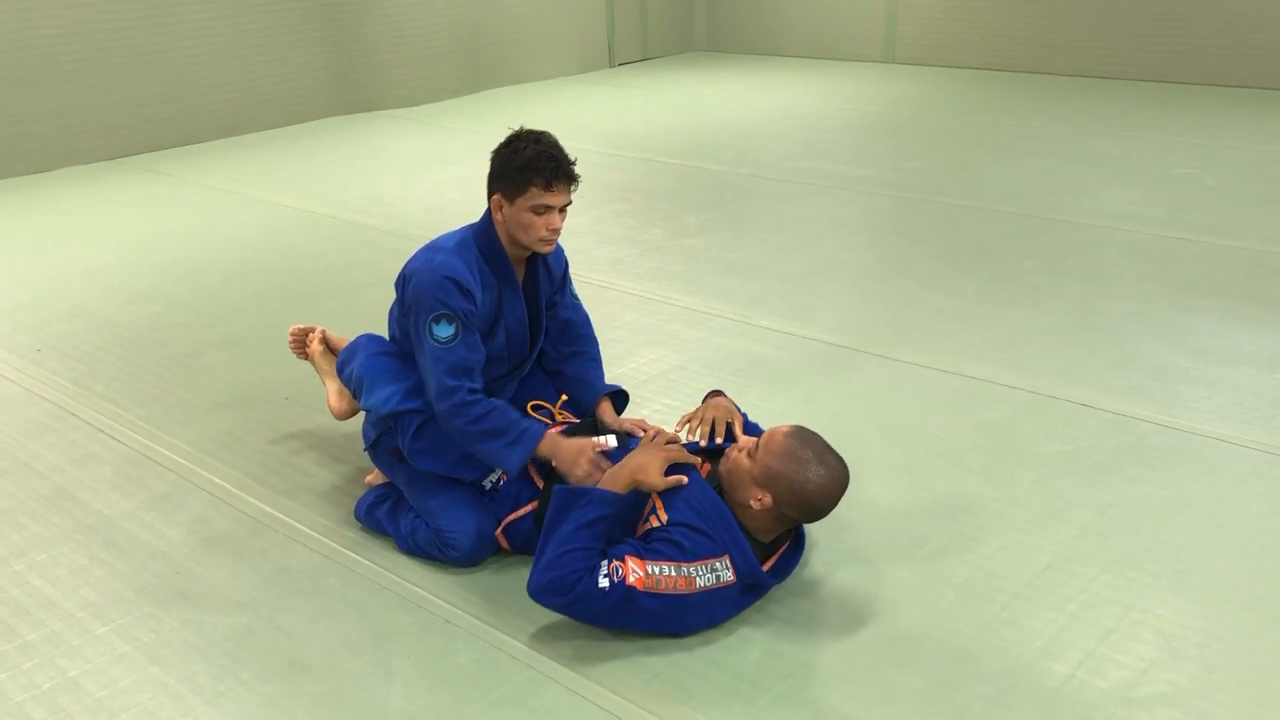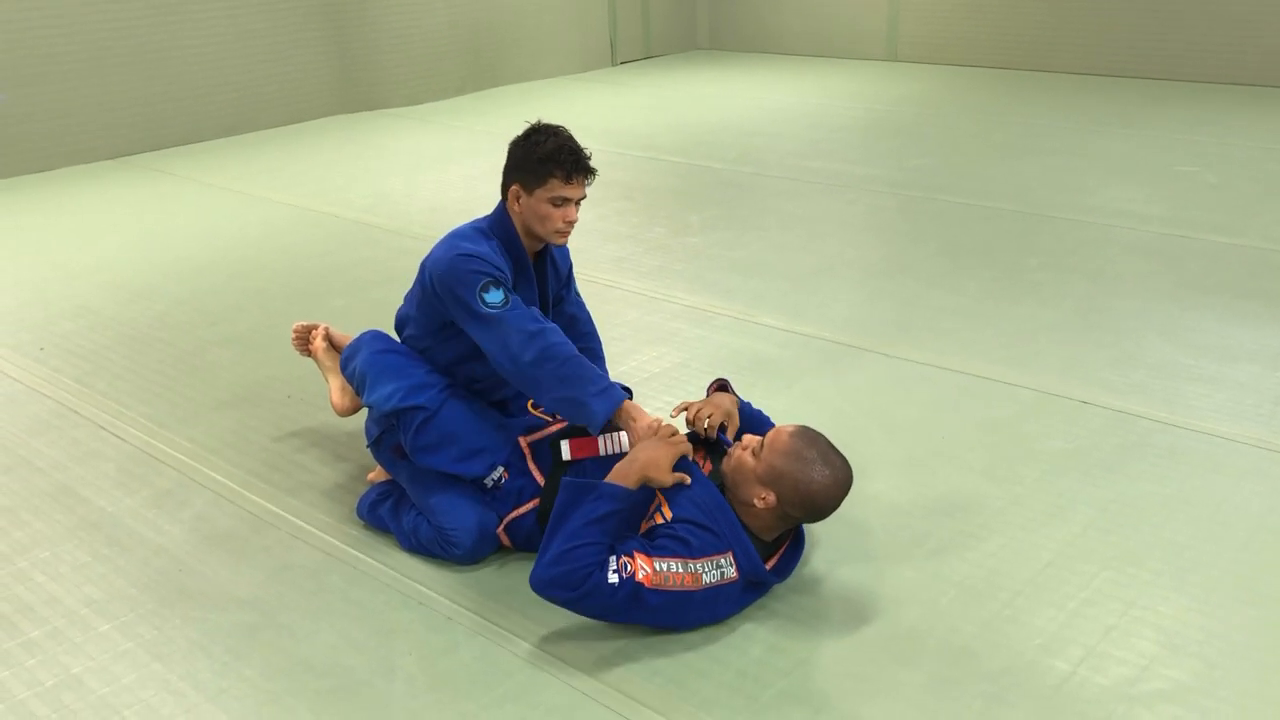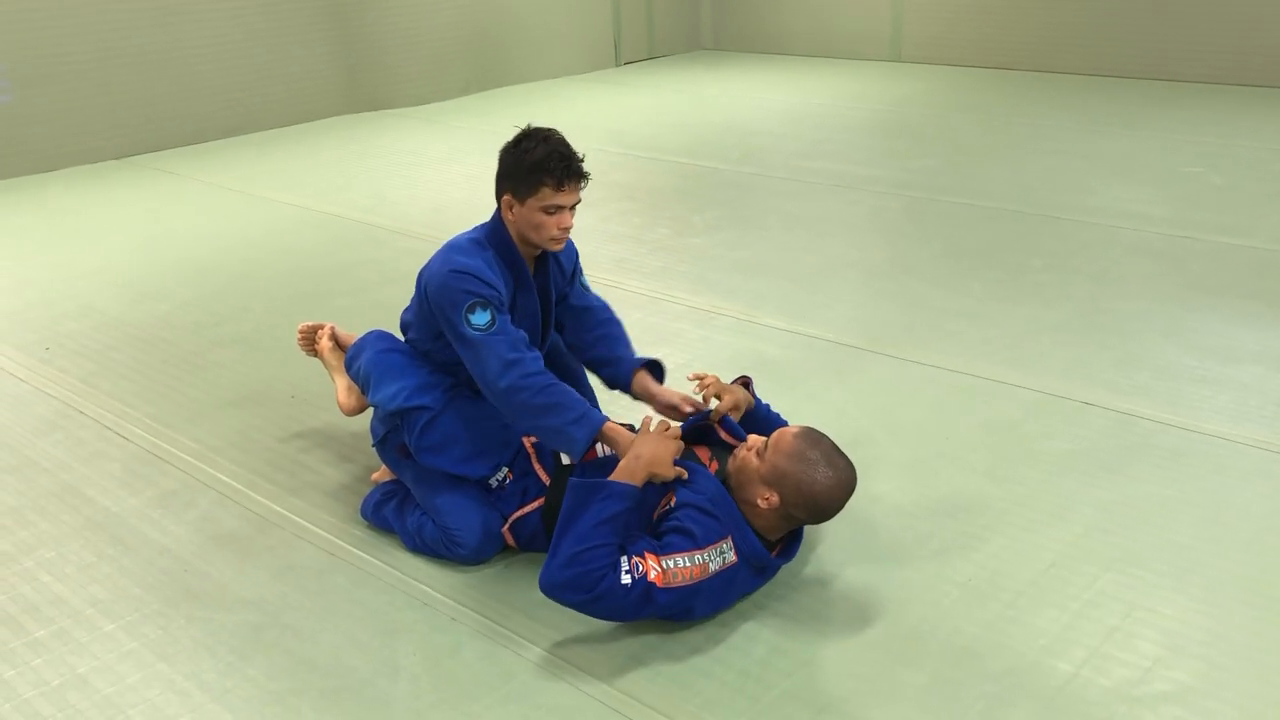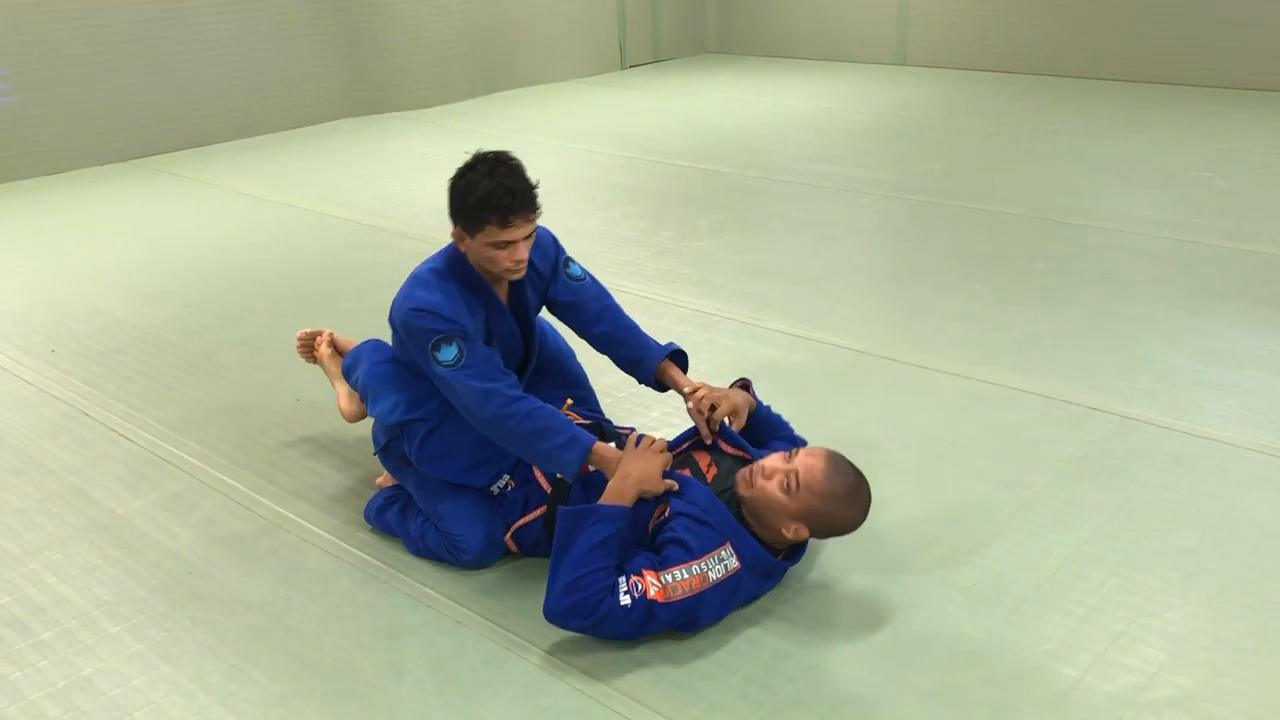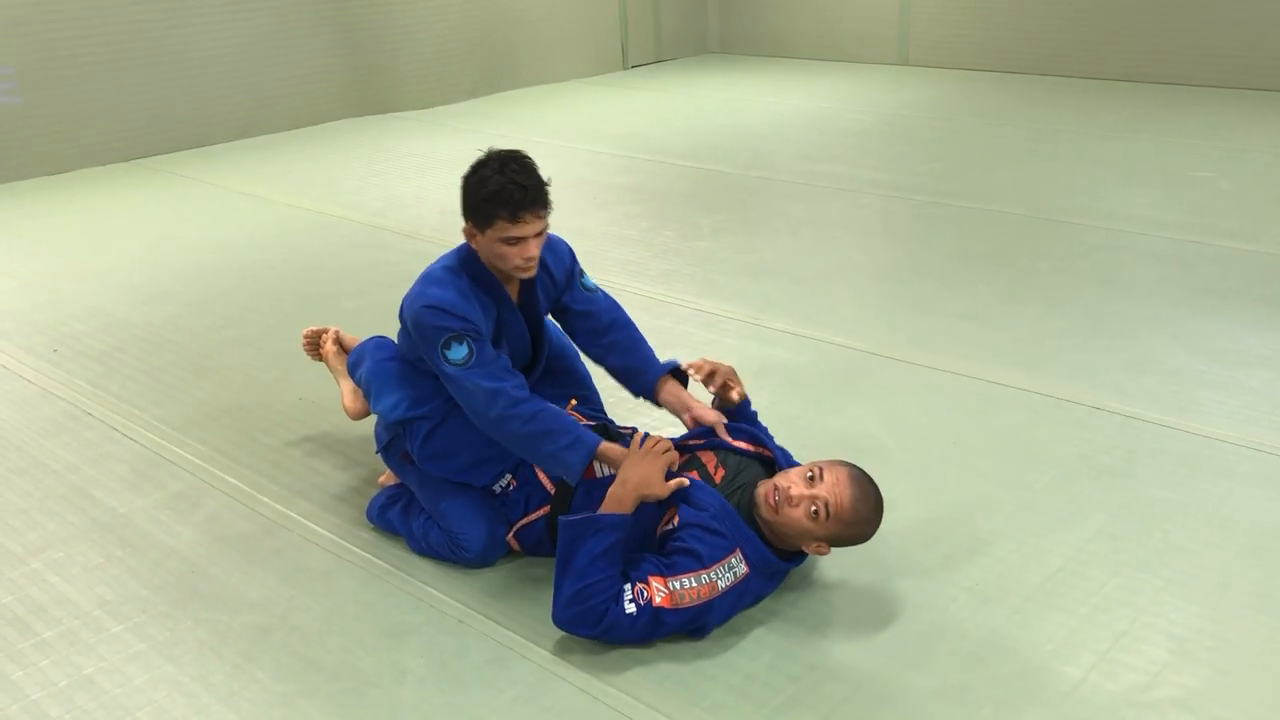
dt=0.4s
person 1, frame 1
left shoulder: (691, 558)
right shoulder: (774, 522)
left elbow: (559, 584)
right elbow: (748, 440)
left wrist: (619, 481)
right wrist: (723, 406)
left hip: (522, 489)
left ankle: (354, 364)
person 1, frame 2
left shoulder: (703, 558)
right shoulder: (775, 521)
left elbow: (564, 577)
right elbow: (765, 440)
left wrist: (628, 474)
right wrist: (727, 399)
left hip: (522, 488)
left knee: (409, 402)
left ankle: (356, 358)
person 1, frame 3
left shoulder: (706, 548)
right shoulder: (776, 517)
left elbow: (576, 580)
right elbow: (777, 437)
left wrist: (634, 470)
right wrist: (742, 399)
left hip: (525, 487)
left ankle: (361, 359)
person 1, frame 4
left shoulder: (711, 560)
left elbow: (578, 605)
right elbow: (778, 437)
left wrist: (622, 489)
right wrist: (743, 400)
left hip: (528, 492)
left ankle: (360, 368)
right ankle: (361, 370)
person 1, frame 5
left shoulder: (721, 563)
right shoulder: (771, 465)
left elbow: (587, 611)
right elbow: (745, 434)
left wrist: (623, 494)
right wrist: (734, 394)
left hip: (531, 494)
right hip: (584, 434)
right ankle: (367, 368)
person 2, frame 1
left shoulder: (546, 257)
right shoulder: (443, 275)
left elbow: (572, 344)
right elbow: (458, 400)
left wrist: (606, 417)
right wrist: (551, 447)
left hip: (502, 394)
right hip: (427, 418)
right knee: (467, 538)
right ankle: (401, 477)
person 2, frame 2
left shoulder: (551, 252)
right shoulder: (464, 262)
left elbow: (576, 339)
right elbow: (533, 351)
left wrist: (615, 408)
right wrist: (625, 414)
left hip: (499, 399)
person 2, frame 3
left shoulder: (556, 250)
right shoulder: (462, 273)
left elbow: (590, 321)
right elbow: (516, 379)
left wrist: (648, 388)
right wrist: (616, 437)
right hip: (436, 415)
right knee: (473, 538)
person 2, frame 4
left shoulder: (536, 250)
right shoulder: (425, 308)
left elbow: (598, 316)
right elbow: (498, 408)
left wrist: (679, 380)
right wrist: (605, 459)
right hip: (436, 425)
right knee: (476, 545)
right ankle: (412, 482)
person 2, frame 5
left shoulder: (550, 256)
right shoulder: (437, 306)
left elbow: (606, 329)
right elbow: (505, 409)
left wrist: (679, 400)
right wrist: (612, 457)
right hip: (438, 424)
right knee: (478, 542)
right ankle: (414, 477)
